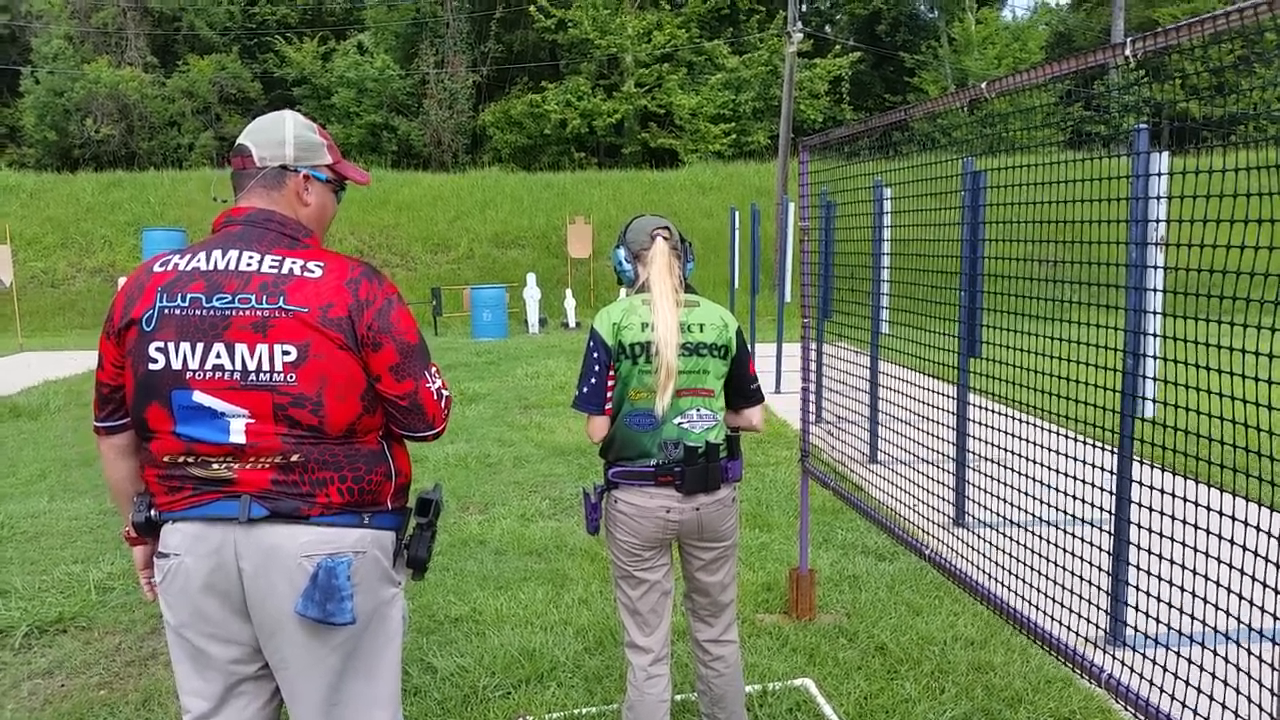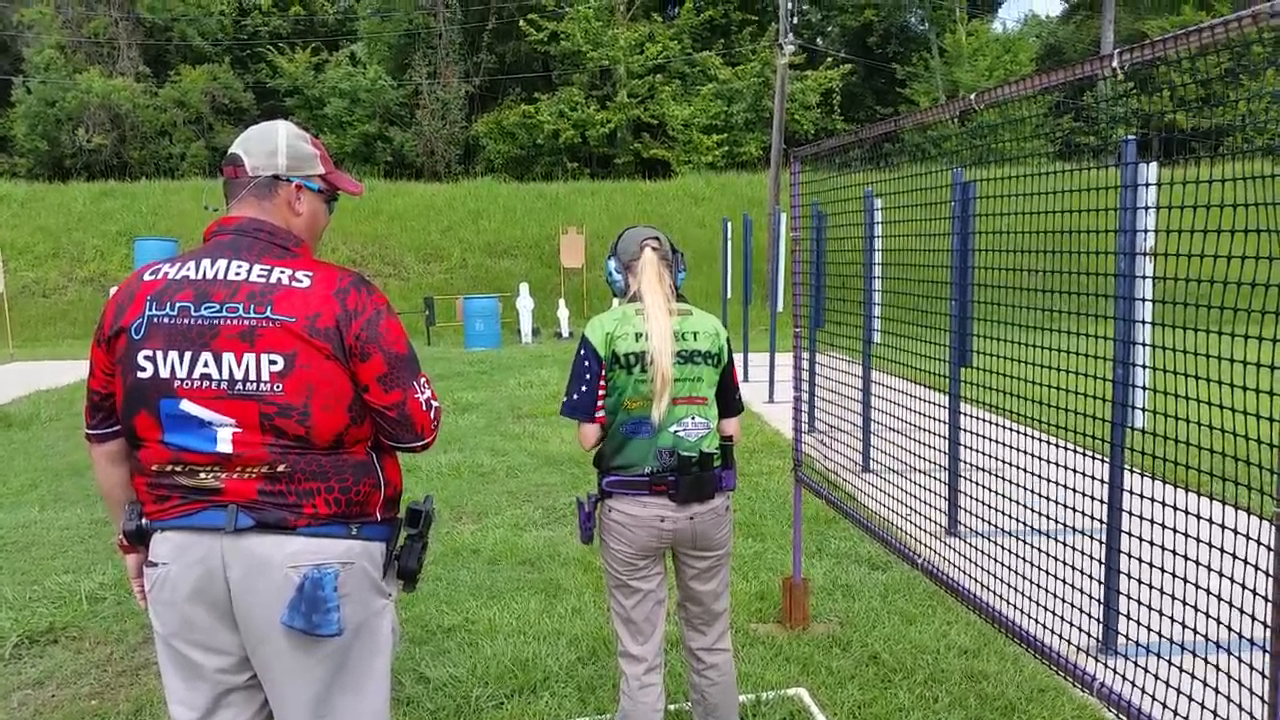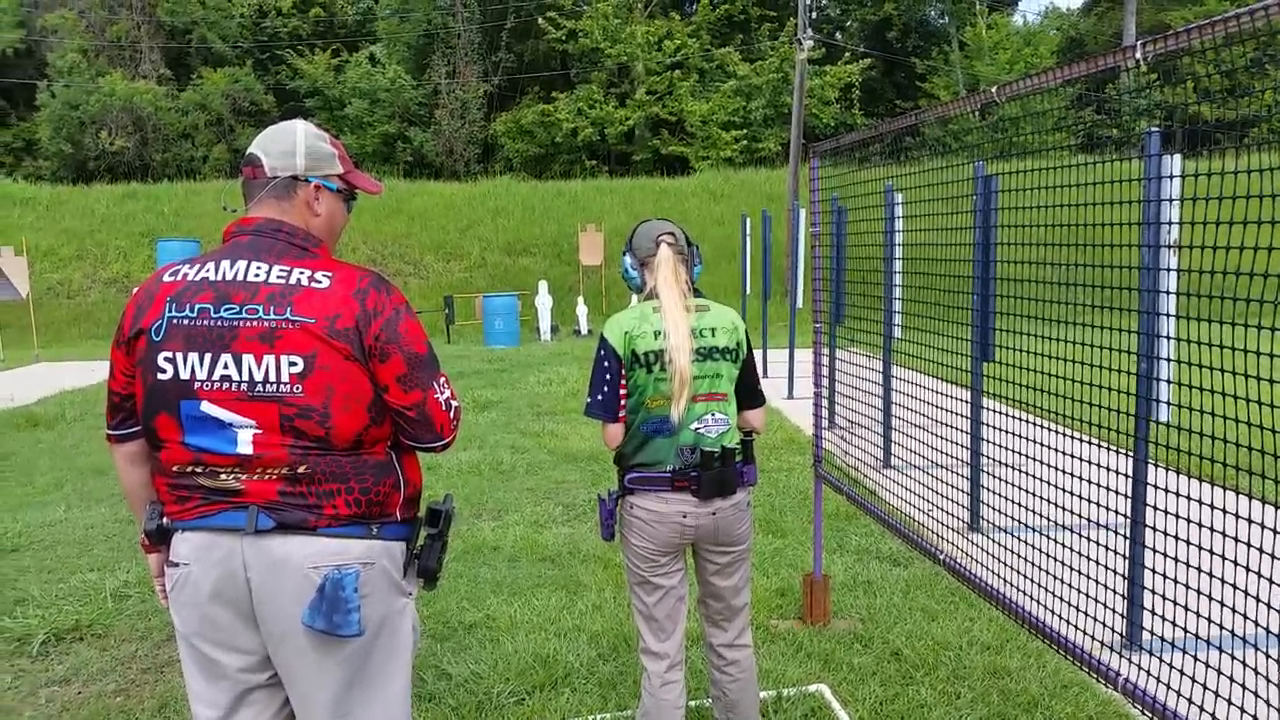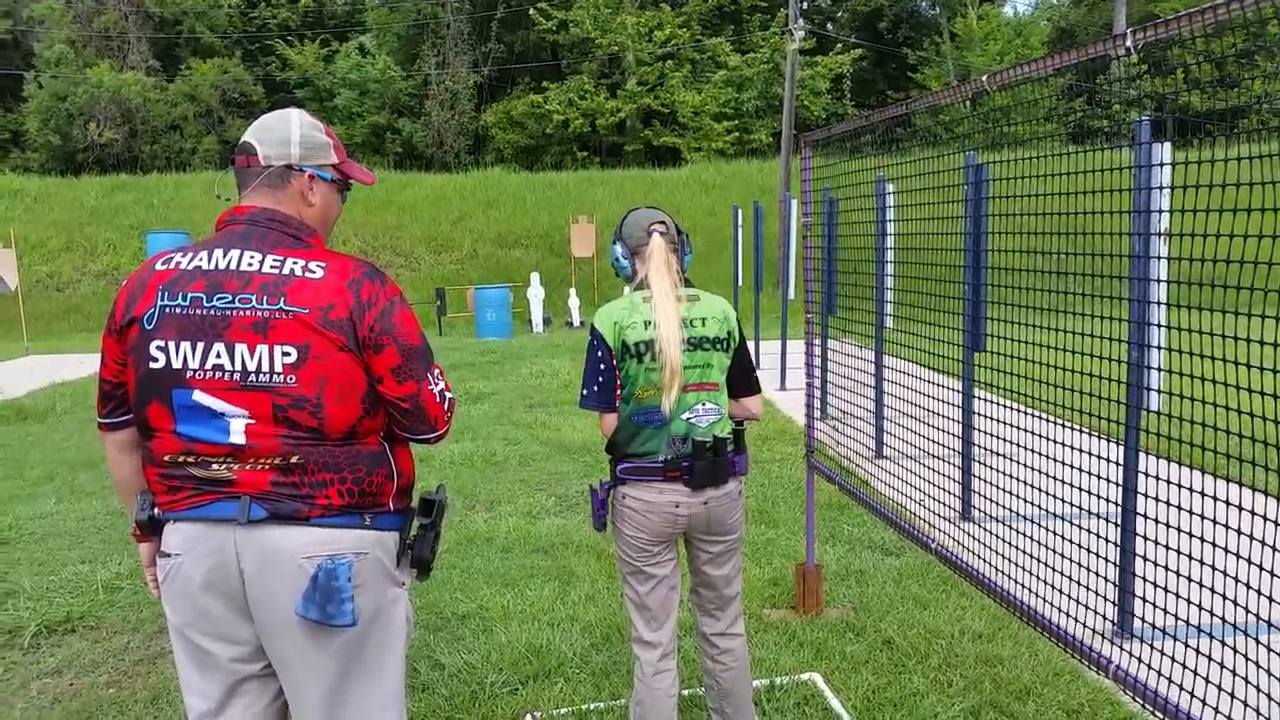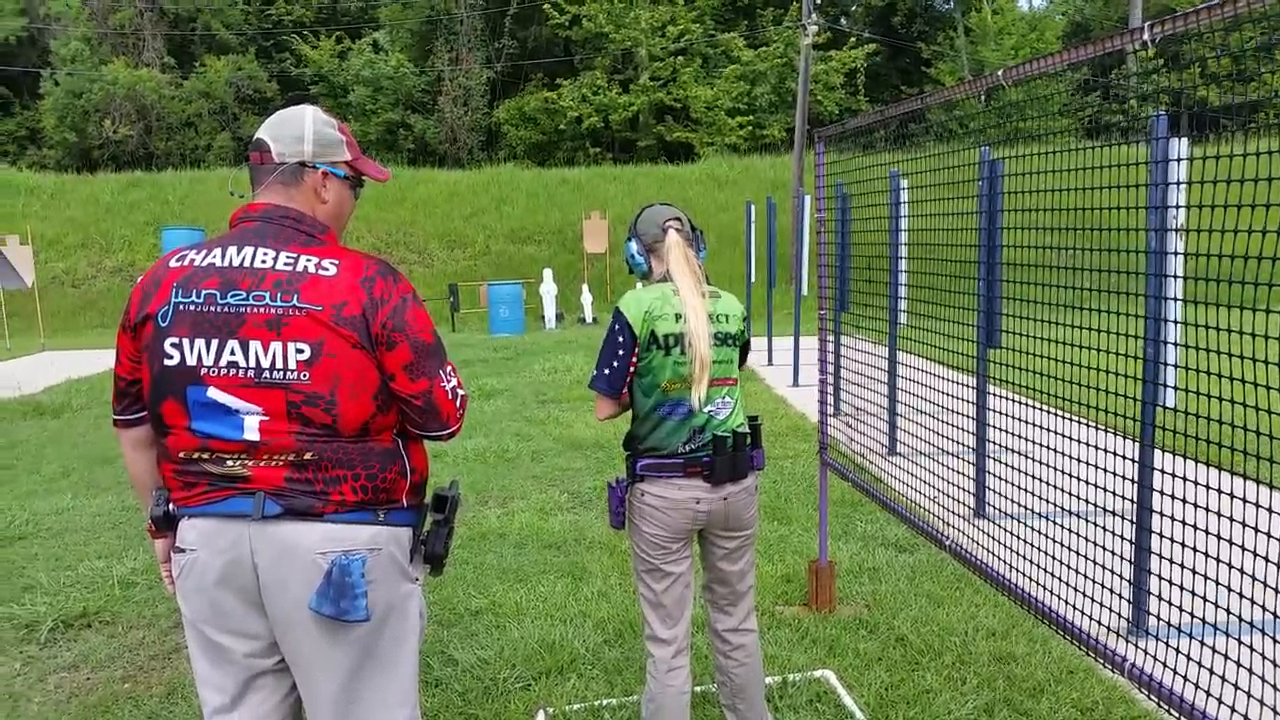
dt=1s
person 1, frame 1
left shoulder: (145, 286)
right shoulder: (352, 286)
left elbow: (116, 434)
right elbow: (427, 420)
left wrist: (142, 531)
left hip: (193, 542)
right hip: (324, 547)
person 1, frame 2
left shoulder: (135, 296)
right shoulder: (341, 296)
left elbow: (107, 441)
right elbow: (417, 430)
left wrist: (134, 538)
left hip: (181, 552)
right hip: (313, 556)
person 1, frame 3
left shoulder: (155, 296)
right shoulder: (361, 295)
left elbow: (128, 442)
right elbow: (436, 430)
left wrist: (158, 537)
left hip: (202, 553)
right hip: (332, 557)
person 1, frame 4
left shoulder: (146, 285)
right shoulder: (354, 286)
left elbow: (119, 431)
right elbow: (430, 421)
left wrist: (148, 528)
left hip: (194, 543)
right hip: (326, 548)
person 1, frame 5
left shoulder: (160, 281)
right shoulder: (367, 283)
left elbow: (135, 428)
right elbow: (443, 417)
left wrist: (163, 526)
left hip: (209, 540)
right hip: (342, 545)
person 2, frame 1
left shoulder: (613, 321)
right shoulder: (721, 320)
left elbow: (598, 430)
right elbow: (753, 419)
left hip: (639, 500)
right hip: (712, 494)
left knee: (647, 647)
right knee: (718, 633)
person 2, frame 2
left shoulder: (605, 330)
right shoulder: (712, 329)
left elbow: (589, 436)
right elbow: (731, 429)
left hip: (633, 508)
right hip: (705, 503)
left knee: (640, 656)
right knee: (711, 642)
person 2, frame 3
left shoulder: (623, 329)
right shoulder: (730, 323)
left elbow: (613, 436)
right elbow: (754, 421)
left hip: (653, 505)
right hip: (726, 498)
left knee: (661, 651)
right knee: (731, 636)
person 2, frame 4
left shoulder: (613, 319)
right shoulder: (720, 311)
left elbow: (609, 426)
right elbow: (751, 408)
left hip: (645, 494)
right hip: (718, 488)
left knee: (653, 641)
right knee: (724, 625)
person 2, frame 5
left shoulder: (638, 306)
right shoulder: (732, 307)
left elbow: (605, 407)
left wrist: (644, 382)
left hip: (663, 490)
right hip: (734, 483)
left knee: (667, 637)
right knee: (736, 621)
